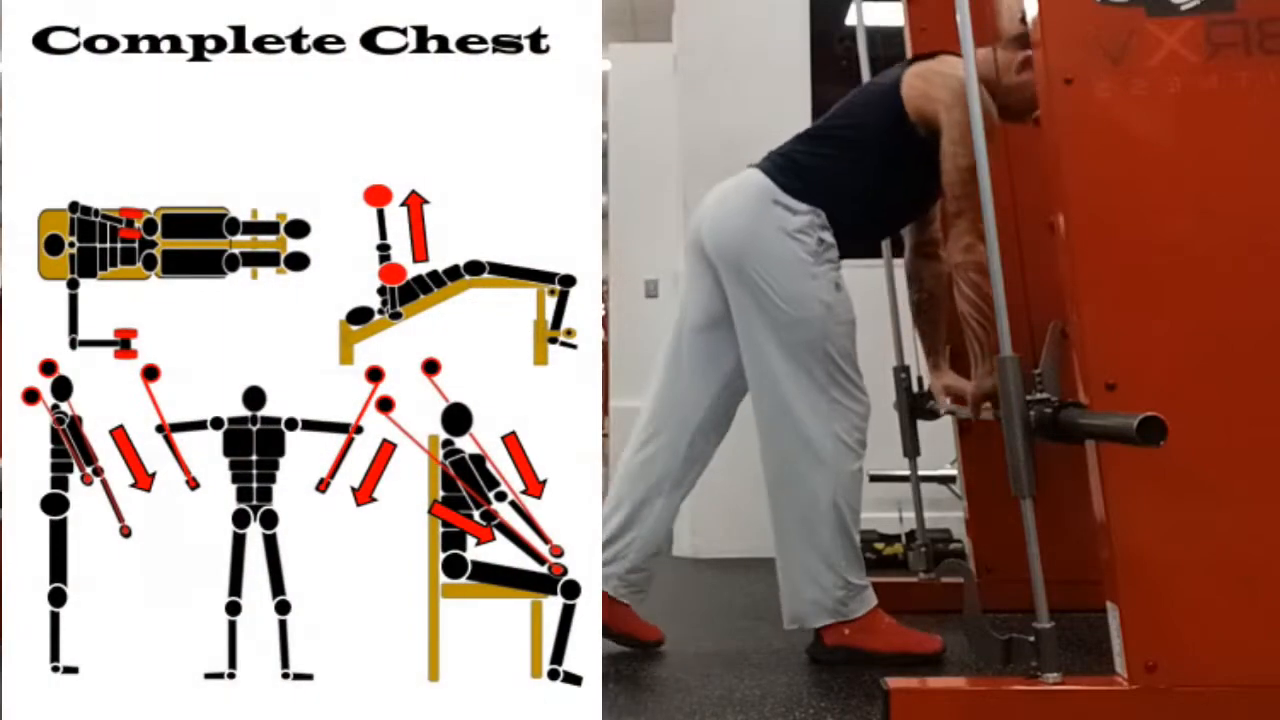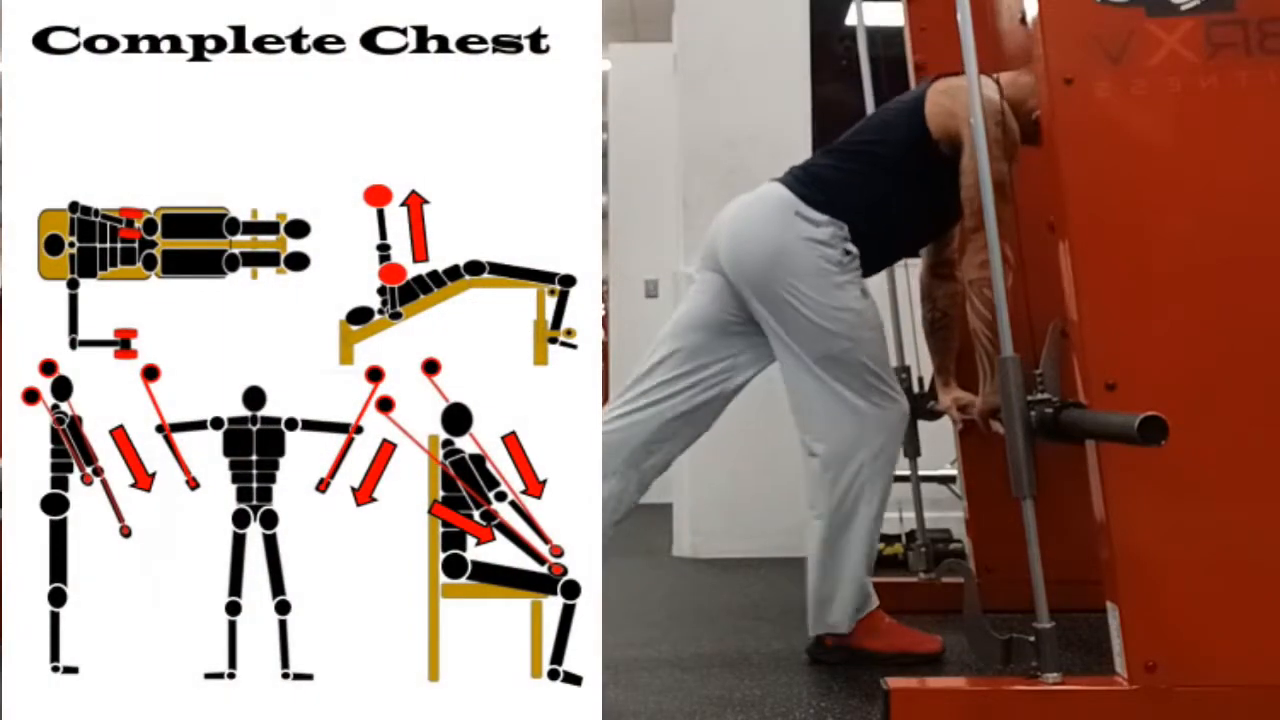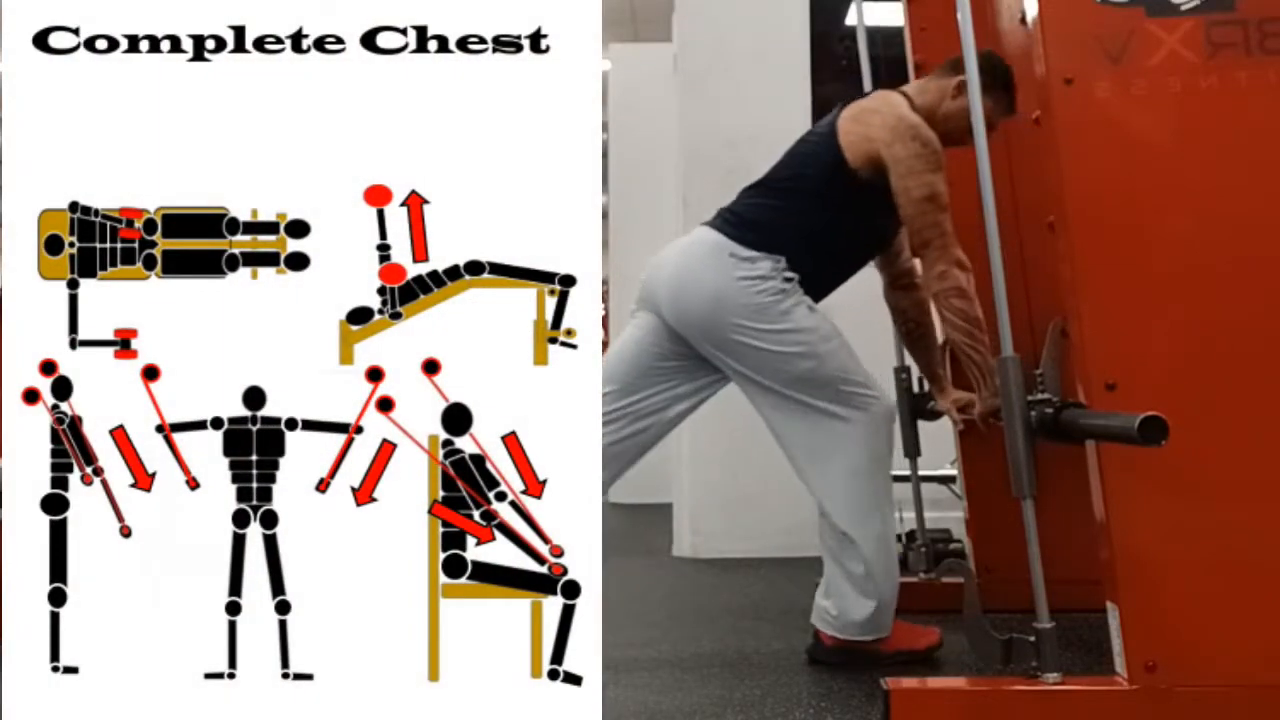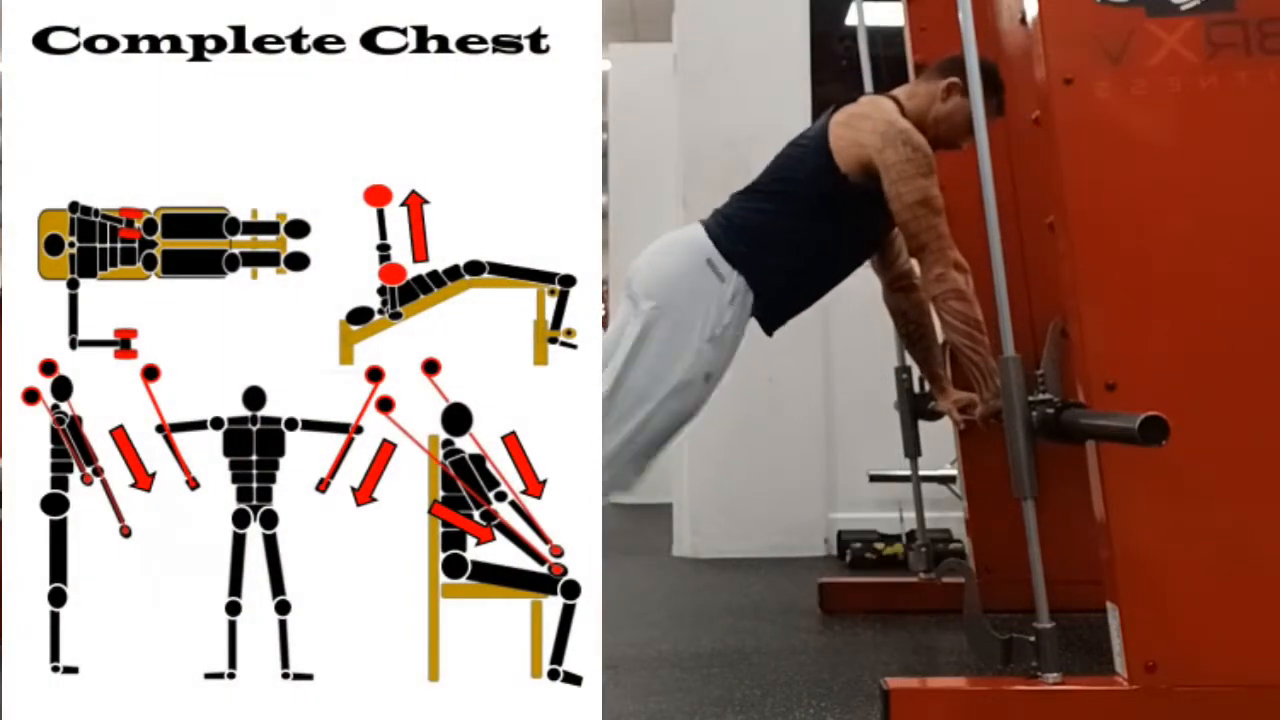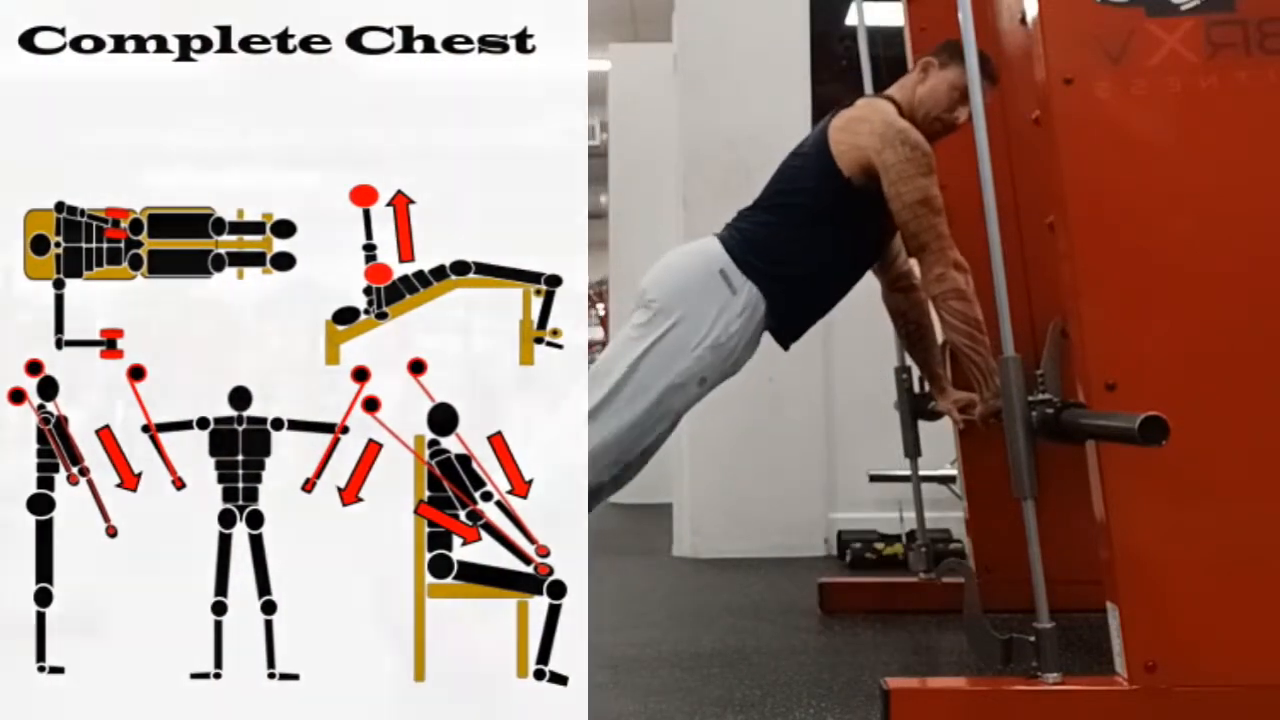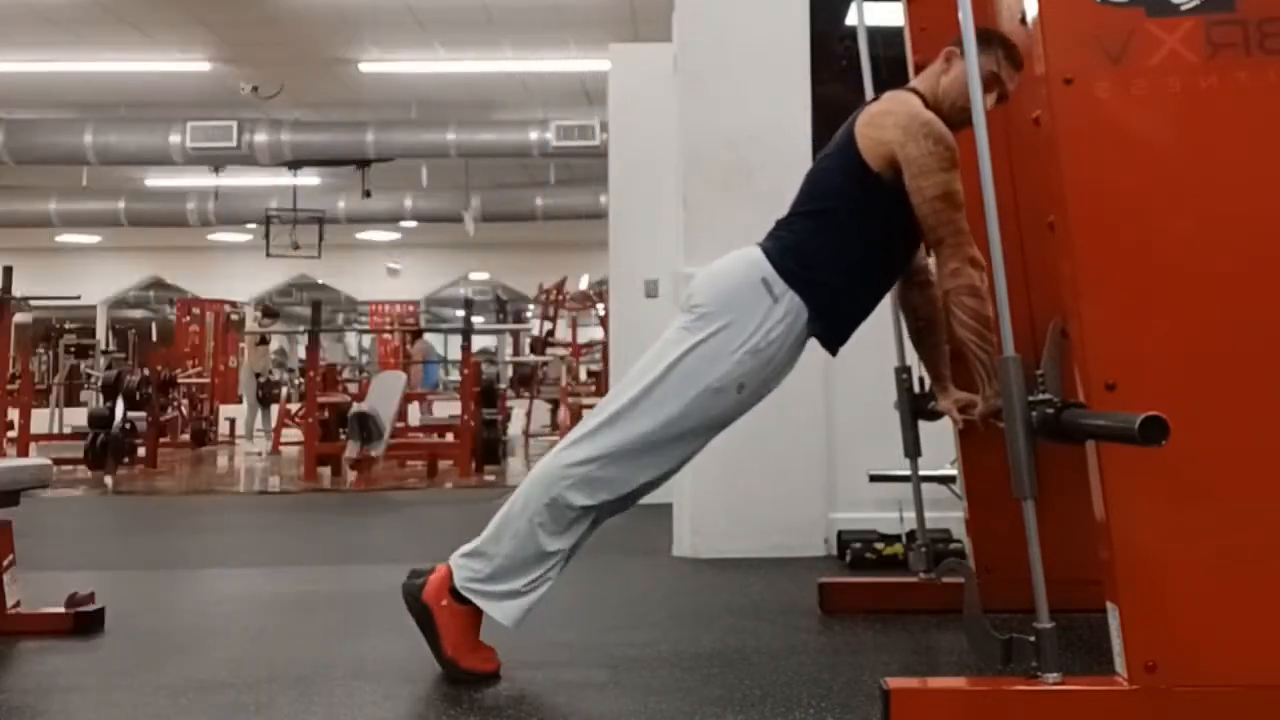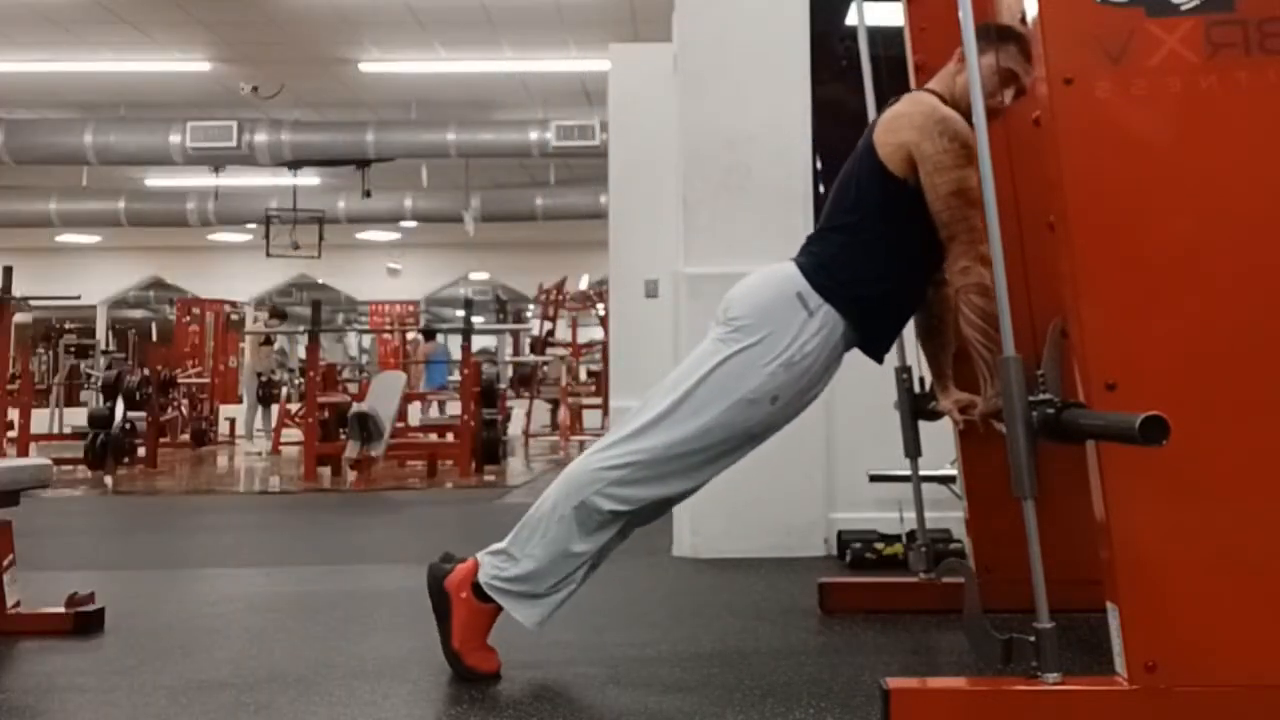
dt=0.5s
person 1, frame 1
left shoulder: (933, 91)
right shoulder: (963, 93)
left elbow: (928, 251)
right elbow: (966, 244)
left wrist: (938, 366)
right wrist: (987, 370)
left hip: (734, 212)
right hip: (777, 226)
left knee: (680, 417)
right knee: (824, 423)
left ankle: (604, 585)
right ankle: (843, 618)
person 1, frame 2
left shoulder: (954, 112)
right shoulder: (987, 112)
left elbow: (944, 268)
right elbow: (983, 260)
left wrist: (945, 382)
right wrist: (997, 384)
left hip: (753, 226)
right hip: (798, 239)
left knee: (651, 415)
right knee: (867, 420)
right ankle: (845, 620)
person 1, frame 3
left shoulder: (878, 130)
right shoulder: (904, 129)
left elbow: (904, 279)
right elbow: (945, 269)
left wrist: (941, 386)
right wrist: (991, 387)
left hip: (688, 271)
right hip: (737, 278)
left knee: (597, 436)
right knee: (858, 419)
right ankle: (857, 624)
person 1, frame 4
left shoulder: (871, 139)
right shoulder: (895, 137)
left elbow: (901, 283)
right elbow: (943, 270)
left wrist: (941, 388)
right wrist: (994, 392)
left hip: (690, 270)
right hip: (703, 279)
left knee: (610, 434)
right knee: (609, 447)
person 1, frame 5
left shoulder: (878, 145)
right shoulder: (895, 136)
left elbow: (901, 283)
right elbow: (946, 269)
left wrist: (941, 386)
right wrist: (993, 389)
left hip: (717, 295)
right hip: (715, 292)
left knee: (603, 451)
right knee: (595, 443)
person 1, frame 6
left shoulder: (902, 140)
right shoulder: (916, 127)
left elbow: (918, 278)
right elbow: (961, 265)
left wrist: (944, 386)
right wrist: (996, 387)
left hip: (767, 306)
right hip: (759, 304)
left knee: (617, 456)
right knee: (609, 455)
left ankle: (474, 579)
right ankle: (458, 588)
person 1, frame 7
left shoulder: (921, 133)
right shoulder: (937, 126)
left elbow: (930, 275)
right elbow: (969, 266)
left wrist: (944, 386)
right wrist: (997, 388)
left hip: (805, 323)
right hip: (794, 318)
left knee: (648, 464)
right knee: (641, 461)
left ankle: (492, 579)
right ankle: (480, 584)
